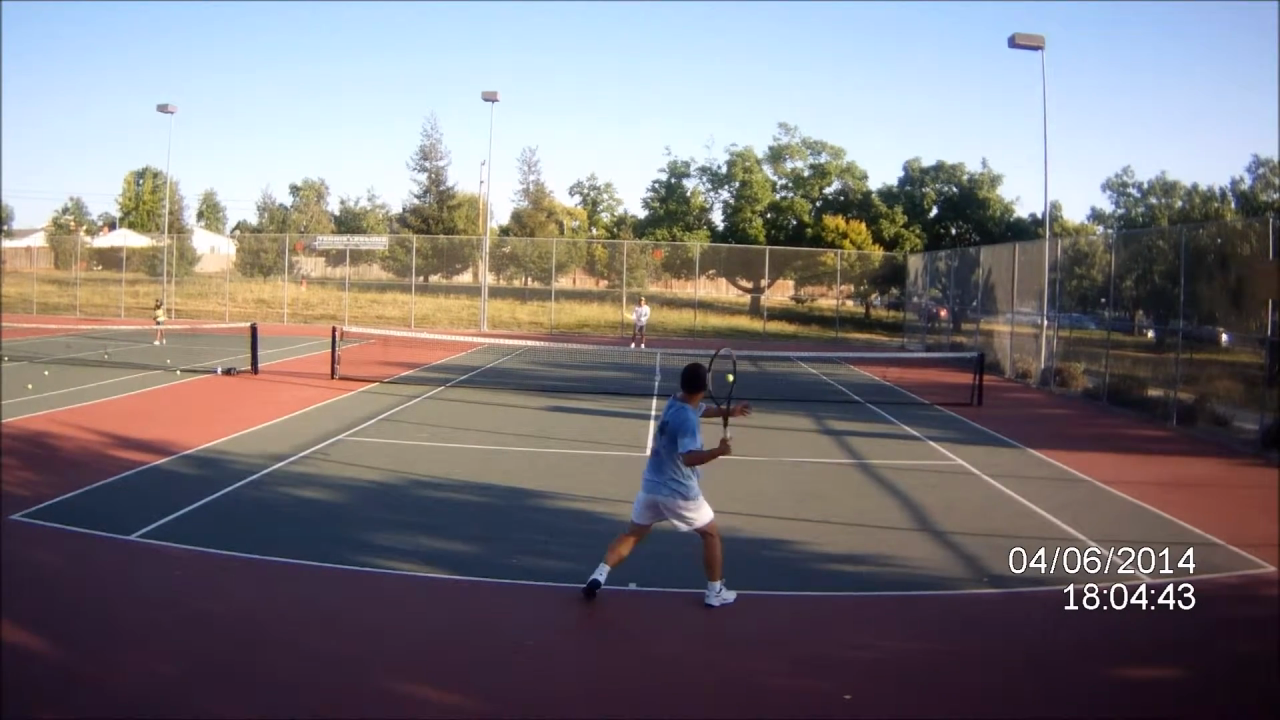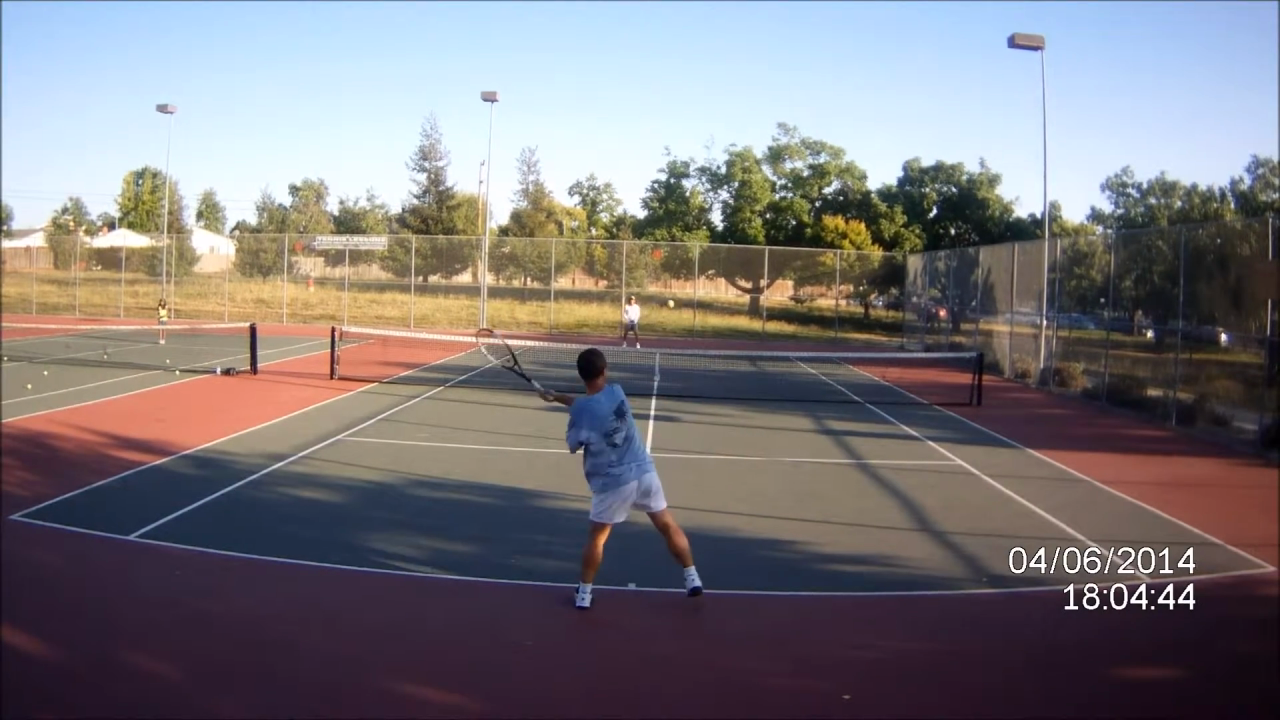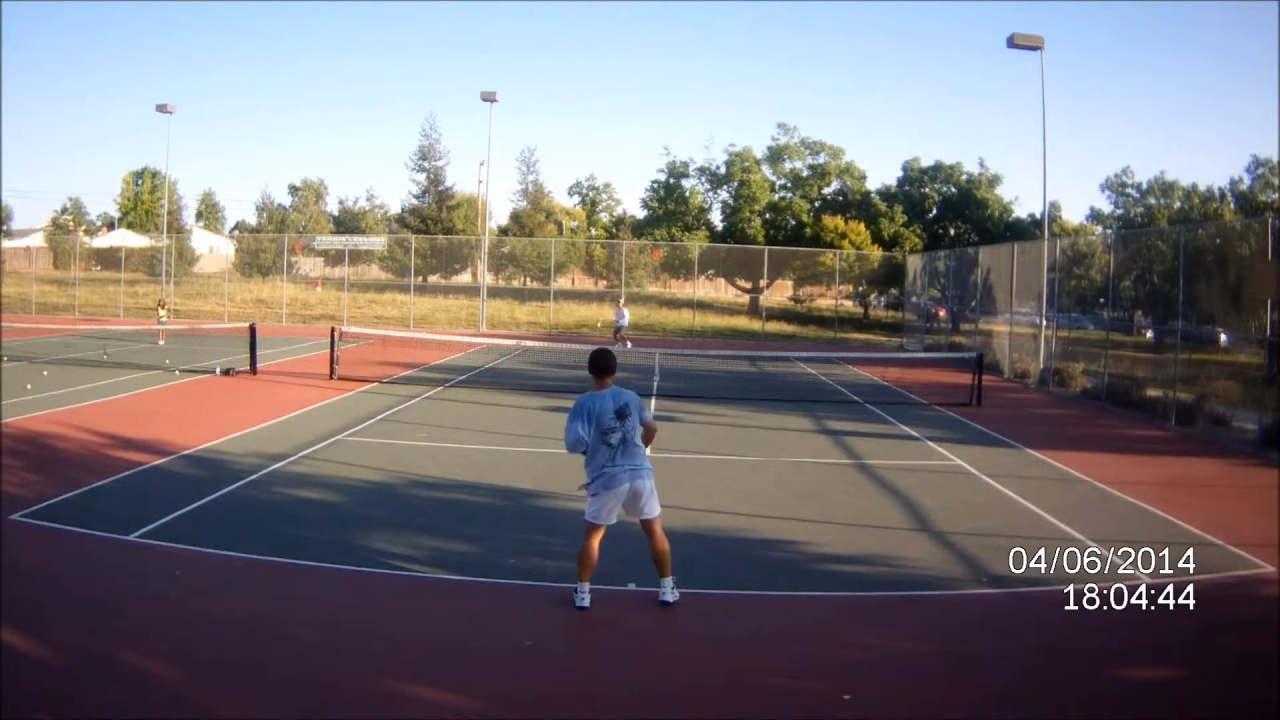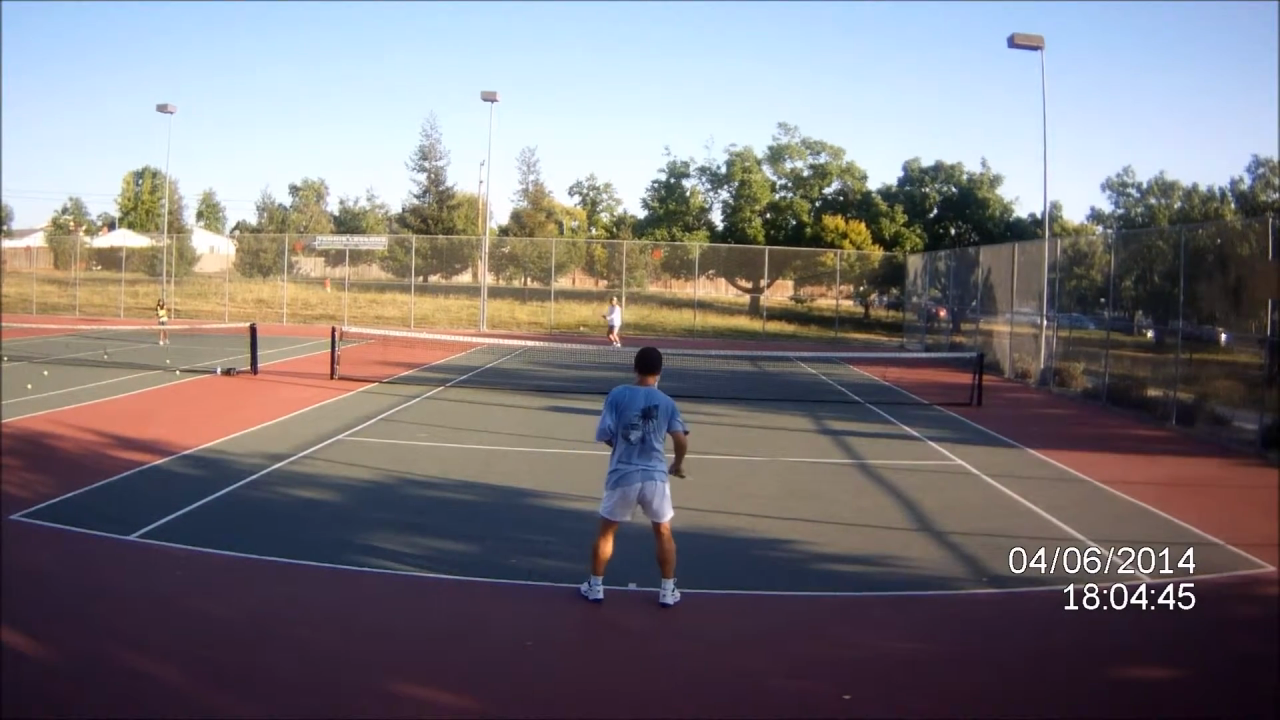
dt=0.5s
person 1, frame 1
left shoulder: (675, 402)
right shoulder: (690, 421)
left elbow: (702, 410)
right elbow: (689, 458)
left wrist: (729, 411)
right wrist: (718, 452)
left hip: (651, 487)
right hip: (679, 492)
left knee: (632, 534)
right knee: (711, 534)
left ankle: (599, 576)
right ankle: (715, 591)
person 1, frame 2
left shoulder: (580, 407)
right shoulder: (615, 392)
left elbow: (573, 446)
right wrist: (559, 398)
left hip: (611, 482)
right hip: (644, 471)
left knee: (597, 538)
right knee: (668, 526)
left ankle: (584, 593)
right ankle: (692, 578)
person 1, frame 3
left shoulder: (584, 403)
right shoulder: (631, 397)
left elbow: (573, 444)
right elbow: (651, 428)
left wrist: (593, 449)
left hip: (606, 479)
right hip: (640, 474)
left knee: (592, 537)
right knee: (655, 533)
left ankle: (582, 593)
right ankle: (667, 589)
person 1, frame 4
left shoulder: (618, 394)
right shoulder: (667, 403)
left elbow: (603, 434)
right elbow: (681, 442)
right wrist: (678, 465)
left hip: (622, 476)
right hip: (655, 477)
left knee: (606, 532)
right knee: (663, 533)
left ankle: (595, 586)
right ankle: (667, 591)
